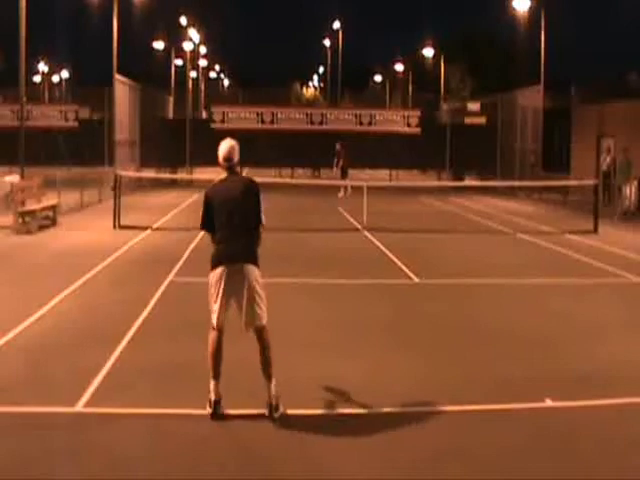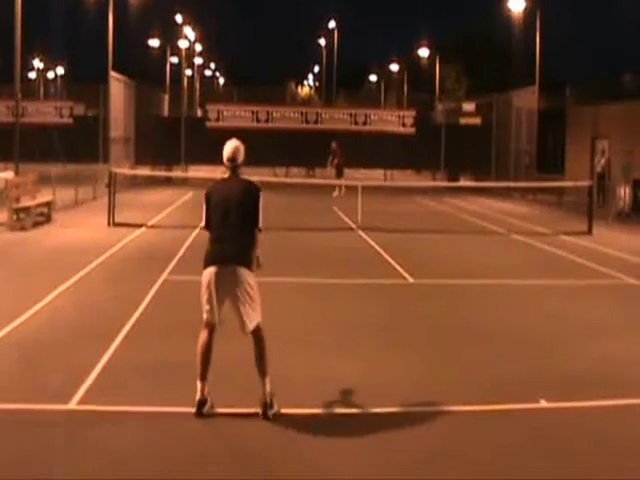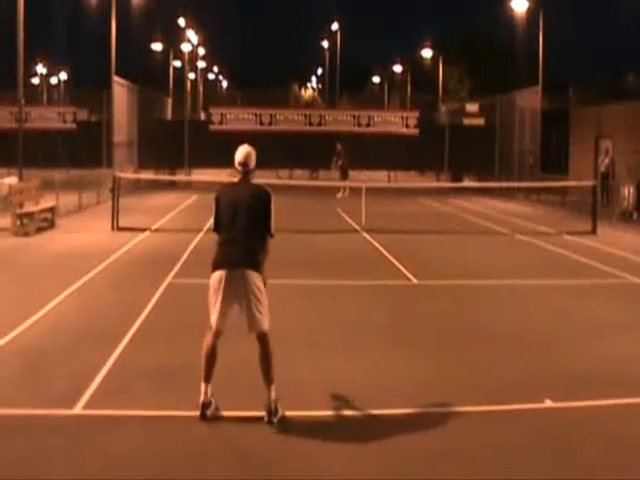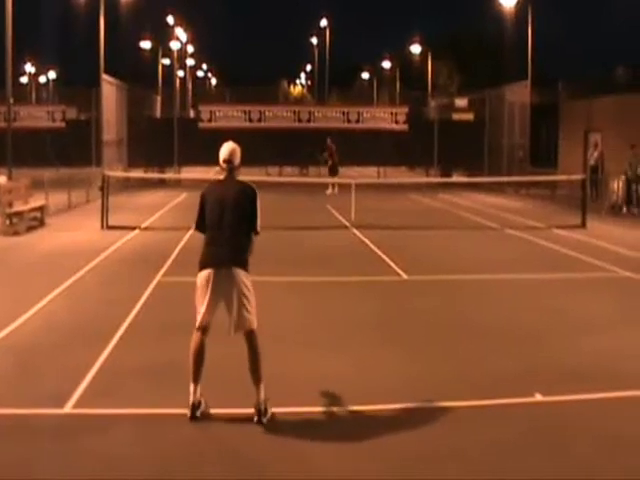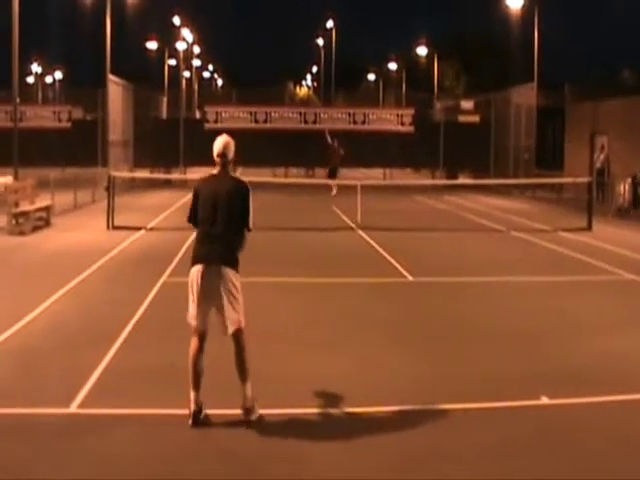
dt=0.4s
person 1, frame 1
left shoulder: (212, 192)
right shoulder: (251, 186)
left elbow: (210, 233)
right elbow: (258, 230)
left hip: (220, 263)
right hip: (247, 262)
left knee: (216, 328)
right knee: (261, 330)
left ankle: (215, 394)
right ankle: (272, 396)
person 1, frame 2
left shoulder: (211, 191)
right shoulder: (252, 190)
right elbow: (254, 232)
right wrist: (252, 259)
left hip: (213, 263)
right hip: (240, 264)
left knee: (208, 327)
right knee: (256, 328)
left ankle: (201, 394)
right ankle: (266, 395)
person 1, frame 3
left shoulder: (222, 193)
right shoulder: (263, 195)
right elbow: (266, 239)
right wrist: (260, 267)
left hip: (221, 267)
right hip: (249, 268)
left knee: (214, 331)
right knee: (263, 334)
left ankle: (205, 397)
right ankle: (271, 402)
person 1, frame 4
left shoulder: (208, 191)
right shoulder: (248, 192)
left elbow: (202, 229)
right elbow: (251, 236)
left hip: (208, 265)
right hip: (236, 267)
left knee: (201, 330)
right knee: (250, 333)
left ankle: (195, 398)
right ankle: (260, 402)
person 1, frame 5
left shoulder: (201, 186)
right shoulder: (241, 187)
left elbow: (196, 225)
right elbow: (243, 235)
left hip: (200, 262)
right hip: (226, 264)
left knee: (198, 335)
right knee: (237, 332)
left ankle: (195, 405)
right ankle: (247, 400)
